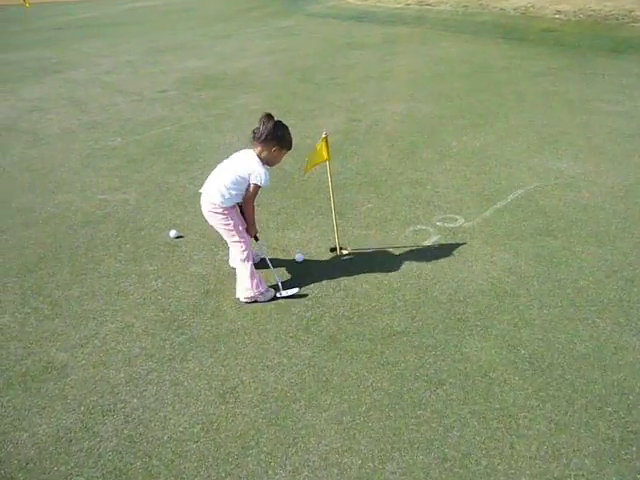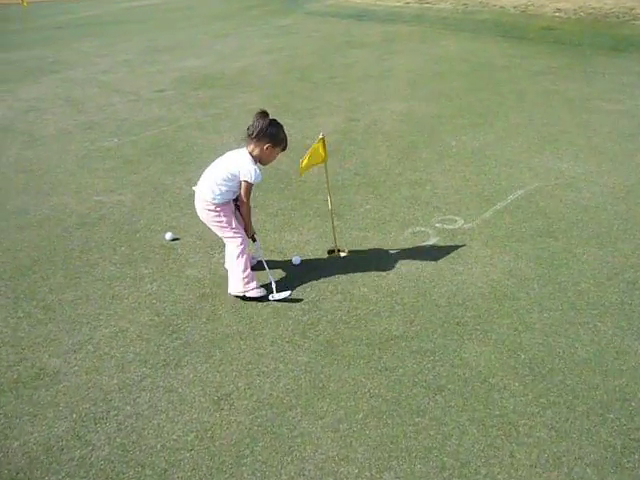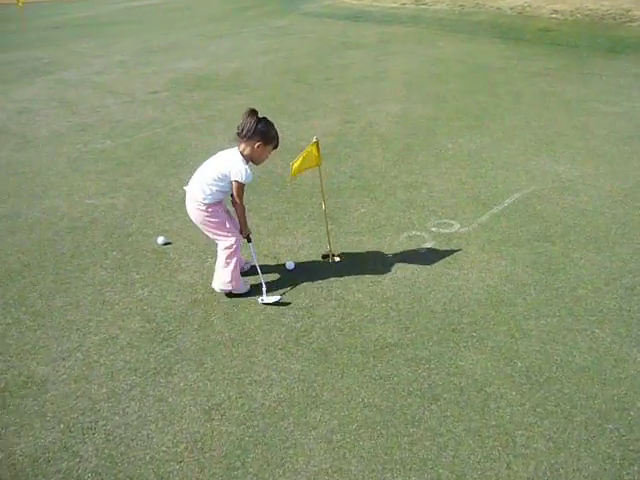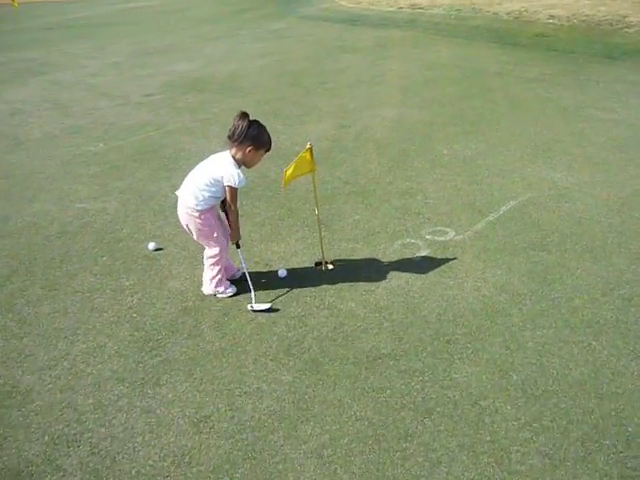
dt=0.1s
person 1, frame 1
left shoulder: (245, 154)
right shoulder: (260, 172)
right elbow: (249, 203)
left wrist: (248, 224)
right wrist: (252, 226)
left hip: (211, 198)
right hip: (218, 207)
left knee: (240, 230)
right knee: (242, 242)
left ankle: (239, 260)
right ankle: (251, 290)
person 1, frame 2
left shoulder: (240, 153)
right shoulder: (251, 170)
right elbow: (244, 202)
left wrist: (244, 224)
right wrist: (249, 226)
left hip: (205, 196)
right hip: (211, 204)
left knee: (236, 228)
right knee: (238, 238)
left ankle: (236, 261)
right ankle: (243, 284)
person 1, frame 3
left shoulder: (232, 153)
right shoulder: (241, 169)
right elbow: (238, 201)
left wrist: (239, 225)
right wrist: (244, 226)
left hip: (198, 196)
right hip: (203, 204)
left knee: (231, 229)
right knee: (231, 238)
left ankle: (234, 265)
right ankle: (226, 281)
person 1, frame 4
left shoulder: (224, 156)
right shoulder: (234, 174)
right elbow: (232, 206)
left wrist: (230, 230)
right wrist: (235, 231)
left hip: (190, 202)
right hip: (195, 210)
left knee: (222, 236)
right knee: (217, 245)
left ankle: (225, 271)
right ankle: (214, 284)
